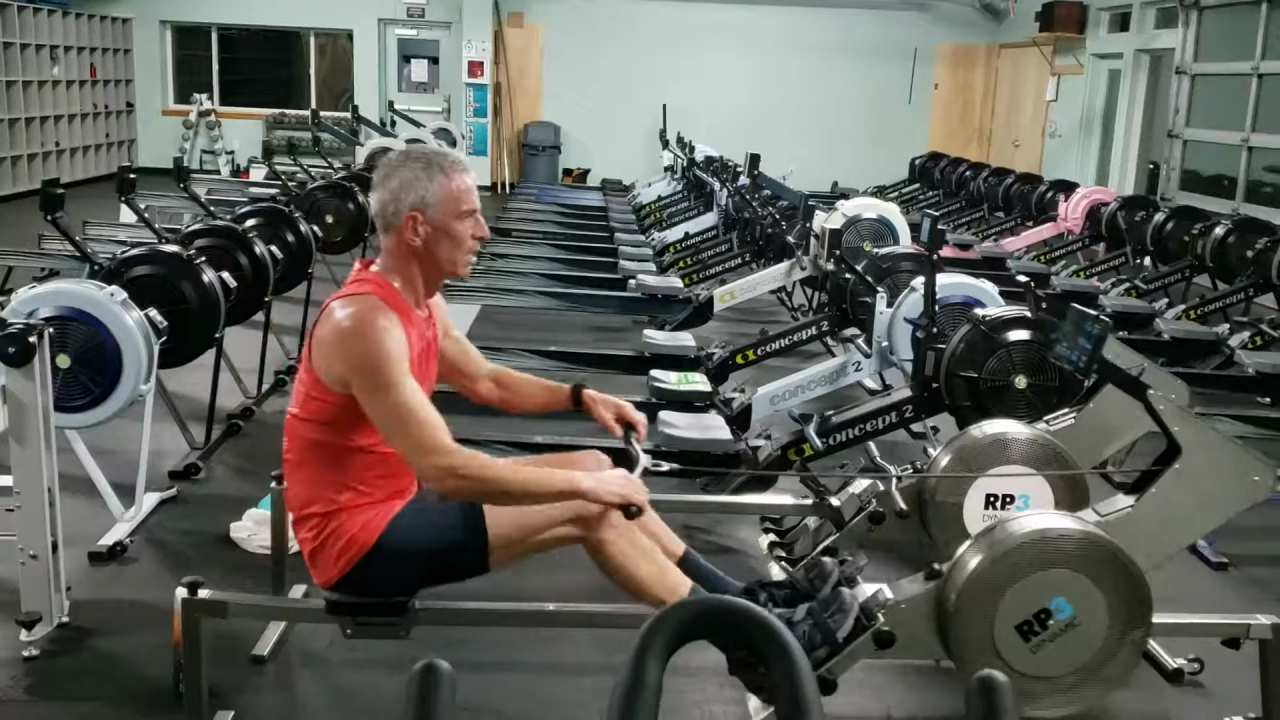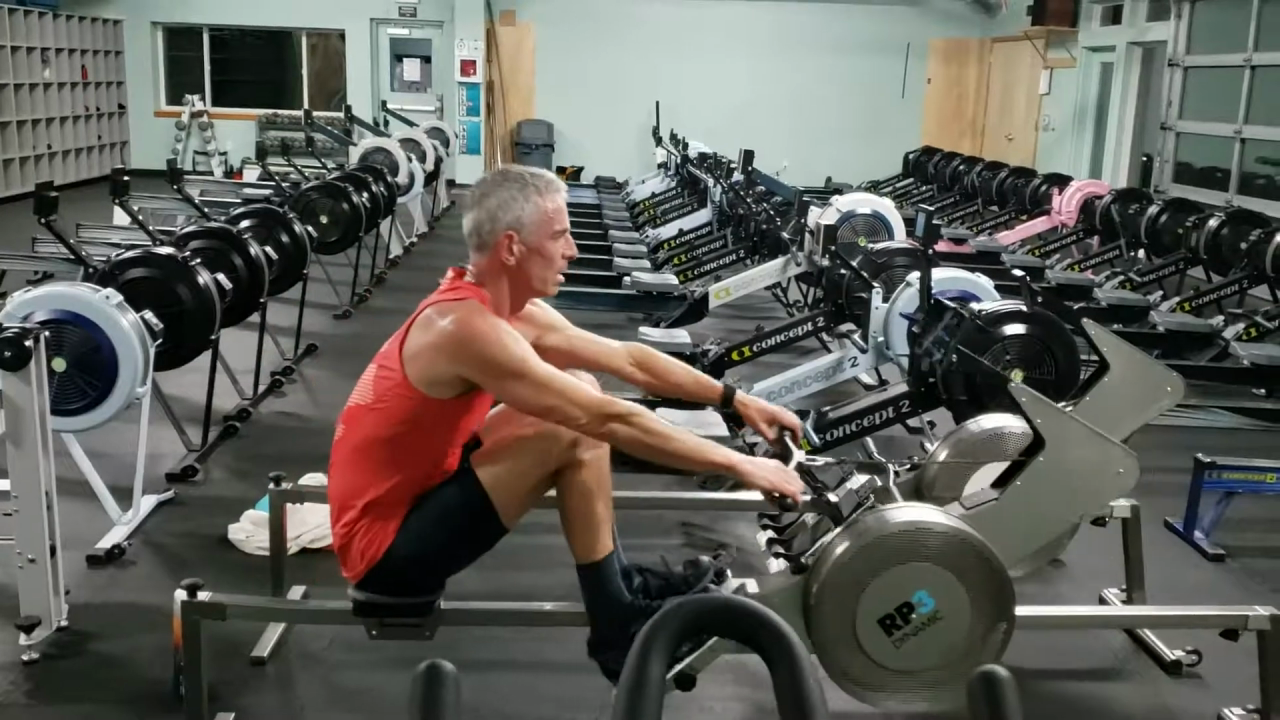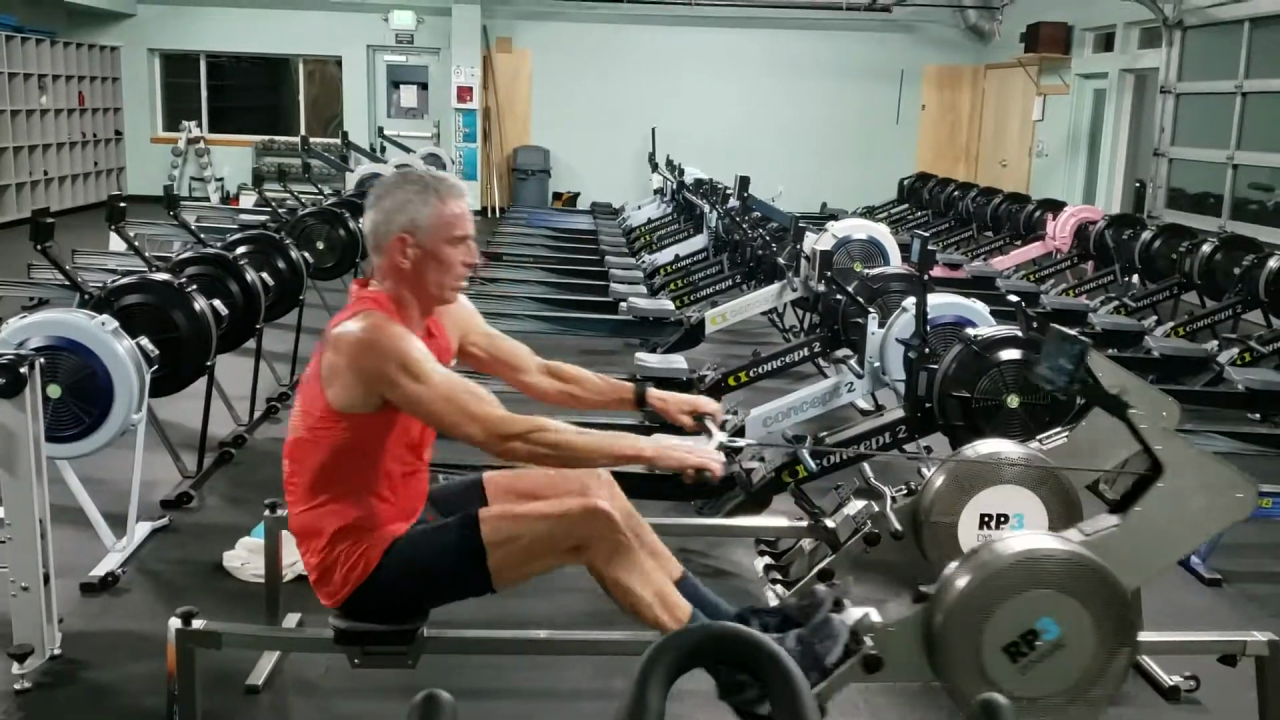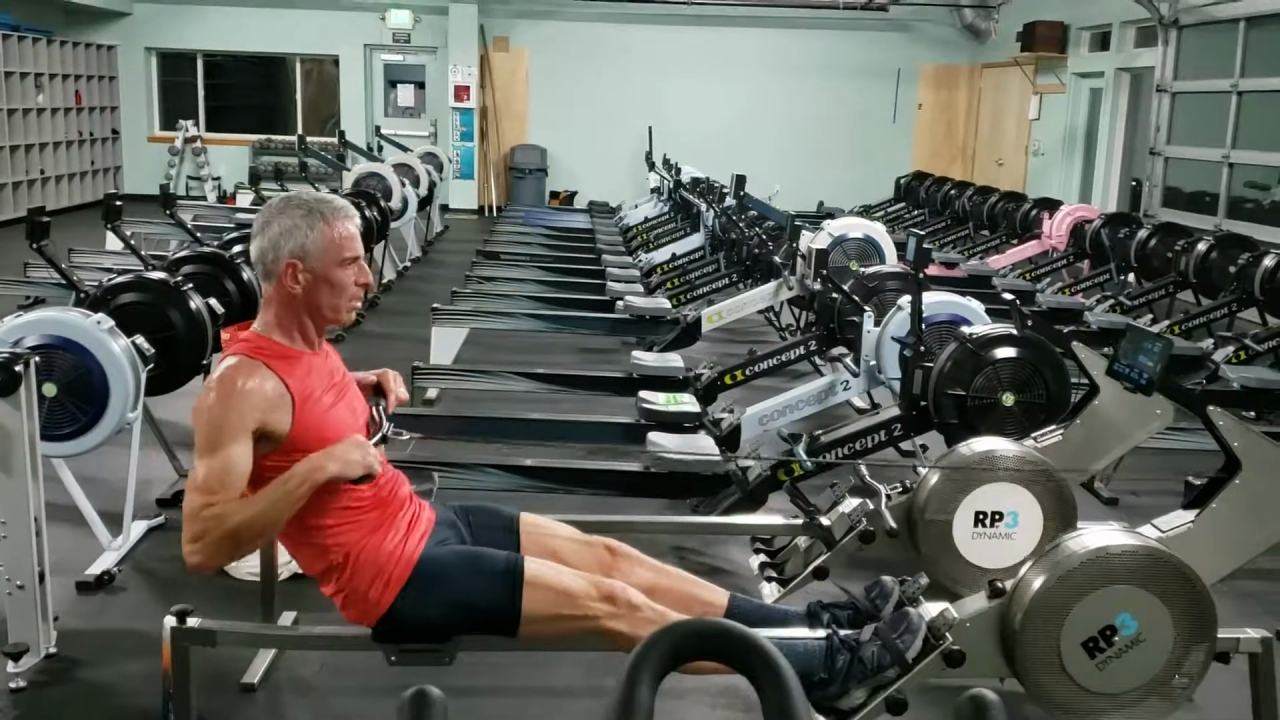
dt=0.7s
person 1, frame 1
left shoulder: (418, 302)
right shoulder: (363, 324)
left elbow: (489, 381)
right elbow: (444, 470)
left wrist: (582, 397)
right wrist: (580, 484)
left hip: (392, 499)
right hip: (356, 540)
left knee: (593, 480)
right knee: (582, 511)
left ankle: (742, 601)
person 1, frame 2
left shoulder: (510, 308)
right shoulder: (467, 328)
left elbow: (627, 360)
right elbow: (609, 419)
left wrist: (737, 400)
right wrist: (739, 465)
left hip: (414, 493)
right hip: (385, 547)
left knee: (580, 403)
right knee: (579, 423)
left ankle: (618, 585)
right ankle: (617, 630)
person 1, frame 3
left shoulder: (444, 308)
right shoulder: (373, 339)
left elbow: (537, 374)
right elbow: (508, 438)
left wrist: (647, 397)
right wrist: (656, 452)
left hip: (402, 517)
right hip: (364, 566)
left knee: (589, 483)
right knee: (594, 518)
left ankle: (732, 628)
person 1, frame 4
left shoulder: (301, 342)
right shoulder: (241, 385)
right elbow: (202, 546)
left wrist: (360, 388)
right wrist: (318, 467)
left hip: (419, 525)
right hip: (391, 575)
left knee: (609, 557)
right knee: (609, 604)
left ankle: (812, 623)
